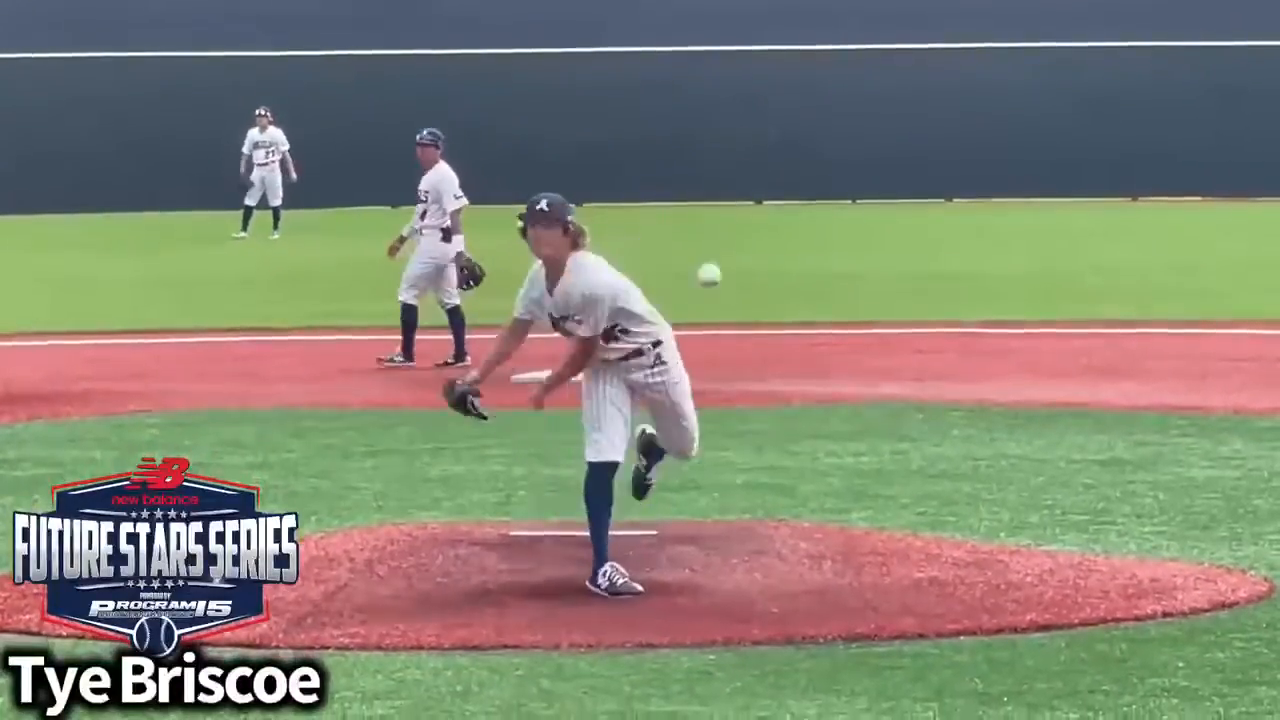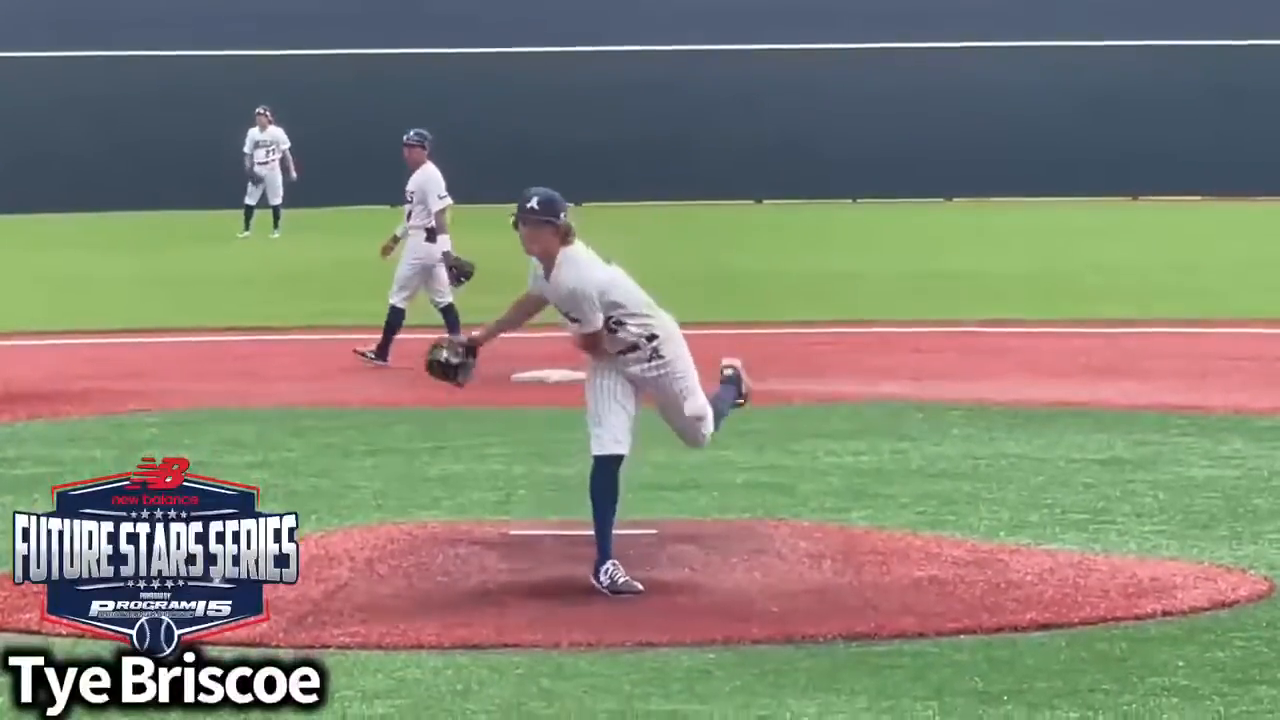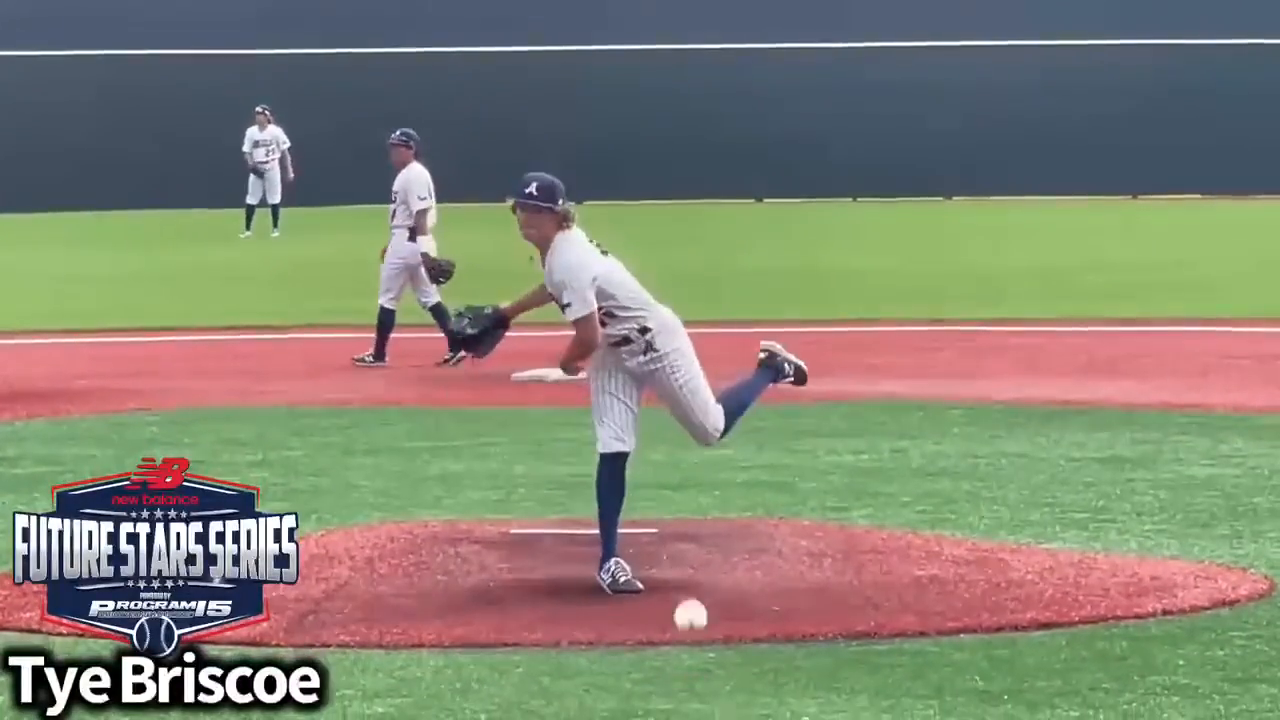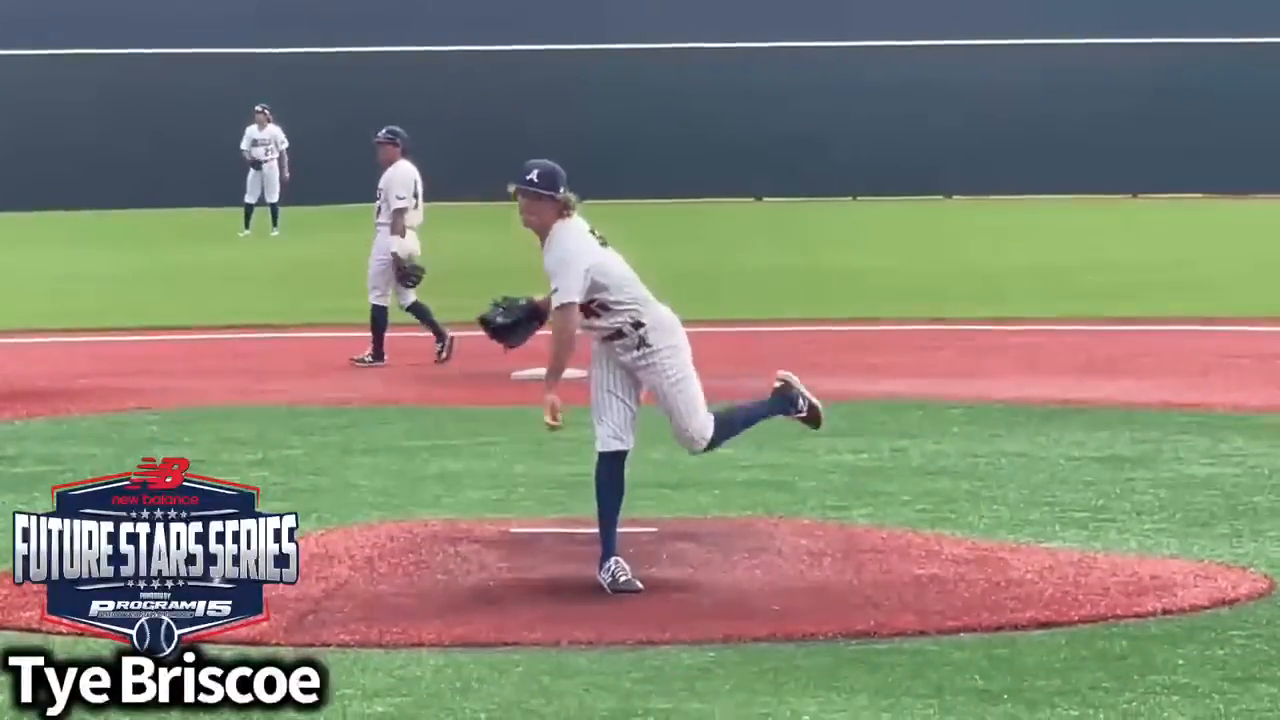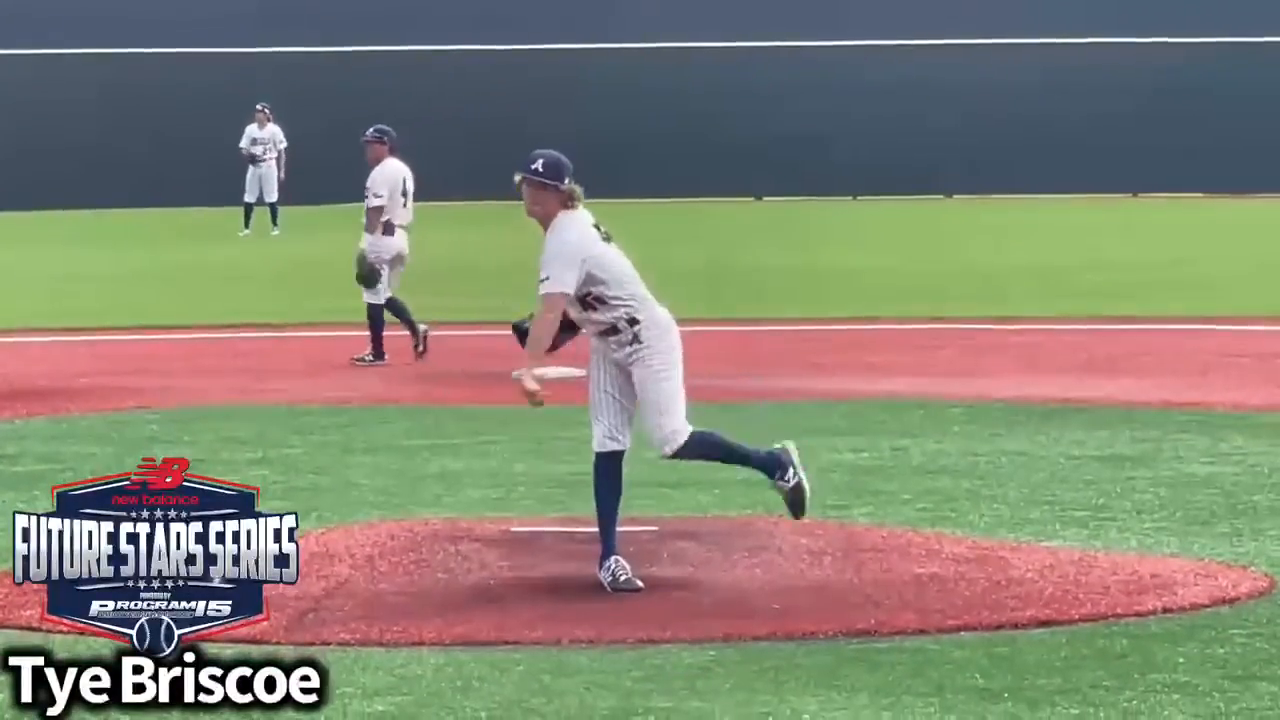
dt=0.1s
person 1, frame 1
left shoulder: (587, 282)
right shoulder: (539, 279)
left elbow: (584, 353)
right elbow: (518, 328)
left wrist: (548, 388)
right wrist: (479, 374)
left hip: (653, 357)
right hip: (607, 365)
left knee: (683, 446)
right knee: (603, 460)
left ankle: (649, 446)
right ankle: (601, 565)
person 1, frame 2
left shoulder: (575, 278)
right shoulder: (545, 266)
left elbow: (593, 344)
right elbow: (533, 301)
left wrist: (571, 336)
right wrist: (486, 334)
left hip: (656, 352)
right hip: (612, 359)
left knee: (700, 432)
right knee: (607, 454)
left ankle: (730, 383)
right ankle: (605, 562)
person 1, frame 3
left shoulder: (569, 259)
right shoulder: (558, 244)
left elbow: (587, 336)
left wrist: (569, 361)
right wrist: (513, 308)
left hip: (656, 344)
right hip: (613, 351)
left knee: (711, 428)
right knee: (611, 450)
left ankle: (772, 368)
right ankle: (608, 559)
person 1, frame 4
left shoulder: (565, 247)
right shoulder: (565, 232)
left elbow: (566, 327)
left wrist: (552, 387)
right wrist: (541, 305)
left hip: (652, 342)
right hip: (611, 347)
left knee: (699, 437)
right knee: (610, 448)
left ankle: (785, 399)
right ankle: (609, 559)
person 1, frame 5
left shoulder: (564, 239)
right shoulder: (566, 224)
left elbow: (551, 309)
left wrist: (529, 369)
right wrist: (568, 324)
left hip: (650, 340)
right hip: (609, 343)
left knee: (670, 439)
right knee: (607, 446)
left ankle: (776, 464)
right ankle: (609, 558)
person 2, frame 1
left shoulder: (444, 175)
right shoulder: (429, 175)
left elbow: (456, 214)
left wrist: (460, 250)
right wrist: (403, 237)
left hip: (435, 243)
right hip: (435, 242)
left knee: (408, 294)
right knee: (449, 298)
left ankle: (406, 353)
right ankle: (460, 354)
person 2, frame 2
left shoulder: (429, 176)
right shoulder: (418, 175)
left elbow: (440, 214)
left wrist: (447, 249)
right wrist: (395, 238)
left hip: (422, 244)
right hip: (426, 243)
left knee: (399, 297)
right knee: (442, 298)
left ankle: (382, 352)
person 2, frame 3
left shoulder: (412, 176)
right shoulder: (414, 173)
left elbow: (421, 214)
left wrist: (425, 251)
right wrist: (399, 245)
left hip: (408, 243)
right hip: (417, 243)
left knee: (388, 298)
right knee: (428, 297)
left ankle: (378, 354)
right ankle: (455, 346)
person 2, frame 4
left shoulder: (396, 173)
right shoulder: (409, 171)
left elbow: (398, 214)
left wrist: (395, 249)
left hip: (391, 241)
right hip: (407, 240)
left knee: (378, 295)
right knee: (405, 296)
left ankle: (377, 353)
right ankle: (441, 337)
person 2, frame 5
left shoulder: (382, 172)
right shoulder: (403, 170)
left elbow: (375, 212)
left wrist: (363, 246)
left hip: (381, 237)
right hip: (399, 237)
left knee: (373, 294)
right knee: (383, 292)
left ankle: (377, 352)
right ankle: (415, 330)
